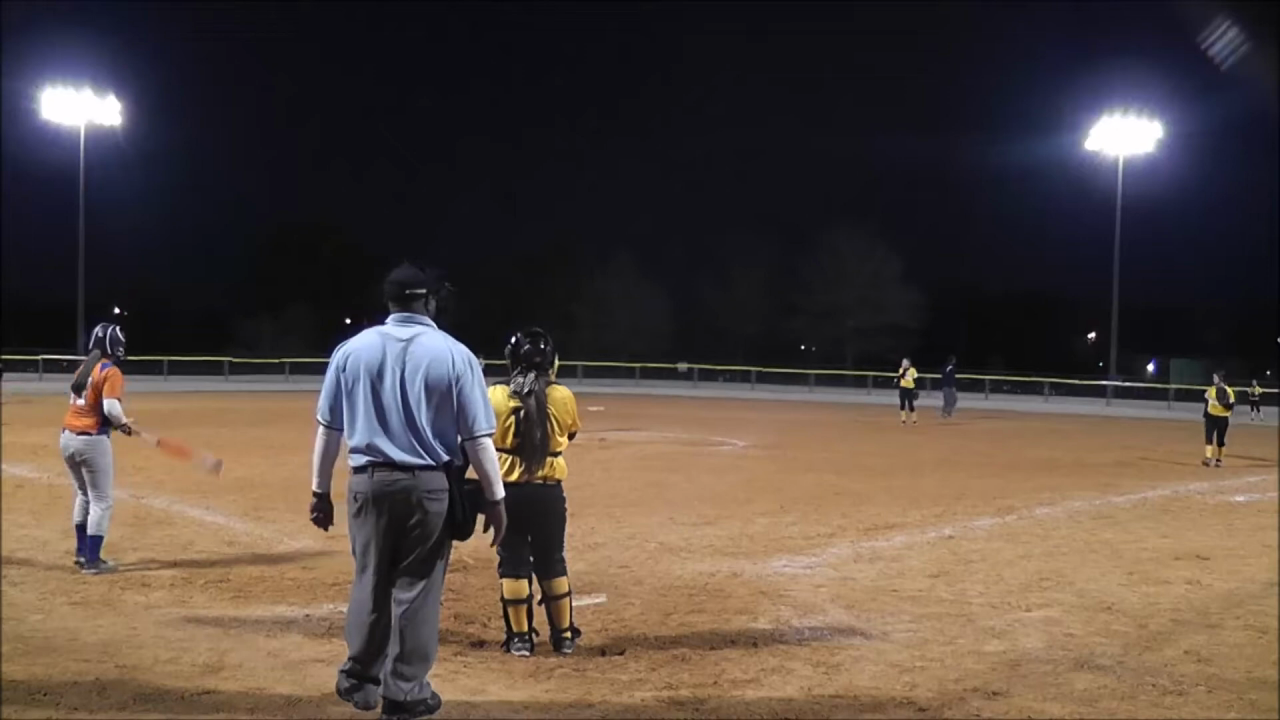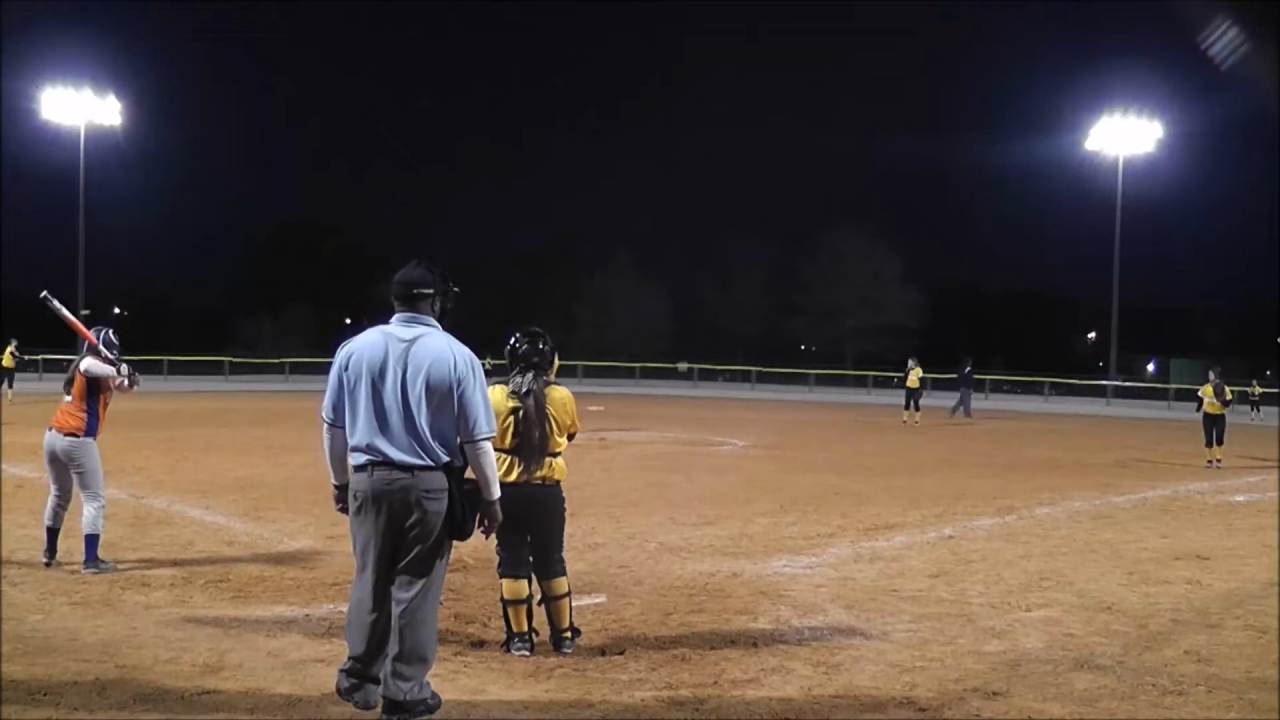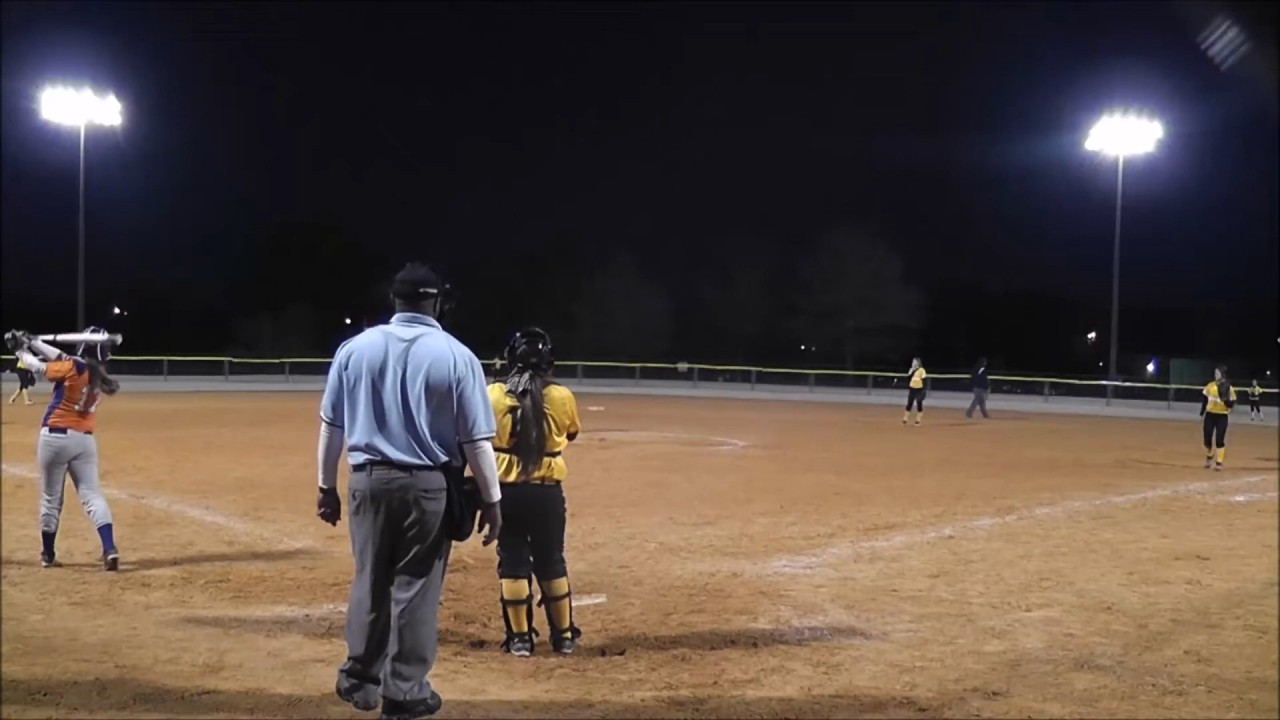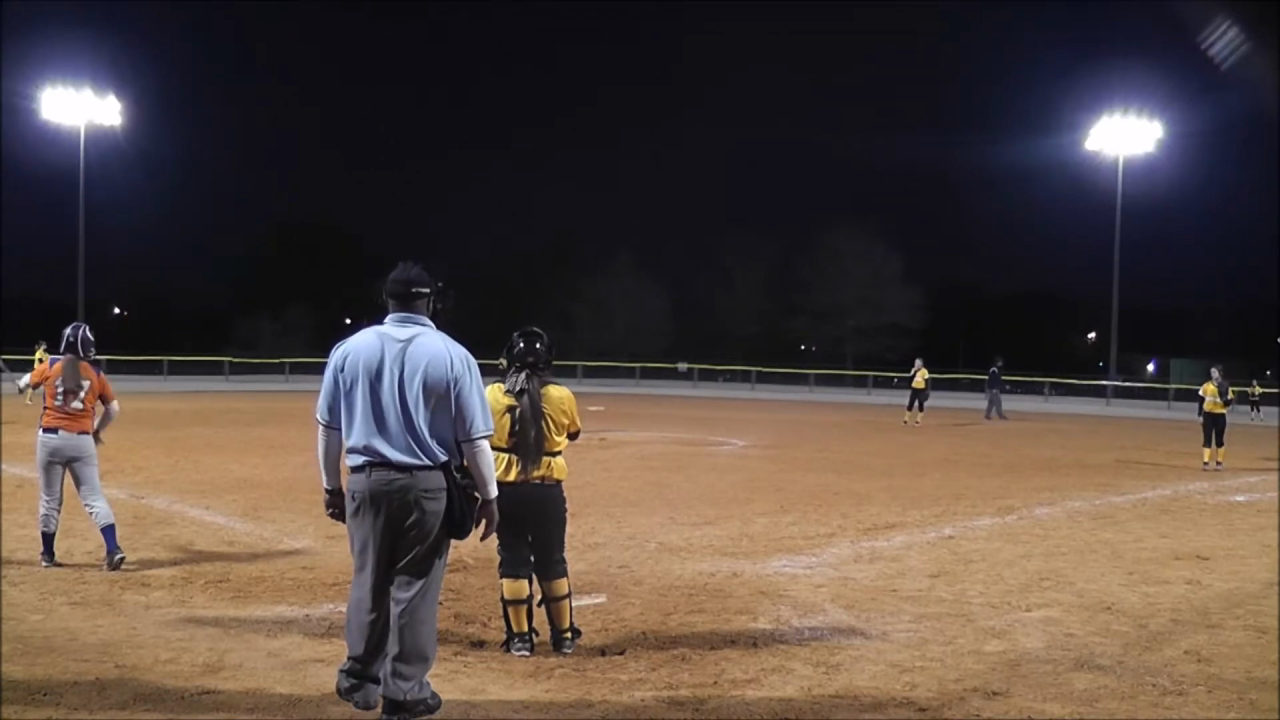
dt=0.5s
person 1, frame 1
left shoulder: (352, 350)
right shoulder: (454, 354)
left elbow: (329, 429)
right elbow: (477, 437)
left wrist: (320, 490)
right wrist: (495, 497)
left hip: (369, 482)
right hip: (429, 485)
left knee: (370, 582)
right knee: (417, 587)
left ankle: (361, 681)
person 1, frame 2
left shoulder: (354, 348)
right shoulder: (457, 356)
left elbow: (333, 427)
right elbow: (477, 439)
left wrist: (341, 482)
right wrist: (491, 497)
left hip: (370, 481)
right hip: (429, 486)
left knee: (370, 582)
right knee: (416, 587)
left ankle: (361, 680)
person 1, frame 3
left shoulder: (355, 348)
right shoulder: (457, 356)
left elbow: (331, 426)
right elbow: (477, 440)
left wrist: (326, 486)
right wrist: (491, 499)
left hip: (369, 480)
right hip: (428, 485)
left knee: (370, 582)
right knee: (415, 587)
left ankle: (360, 680)
person 1, frame 4
left shoulder: (349, 349)
right shoulder: (452, 355)
left elbow: (329, 428)
right elbow: (474, 438)
left wrist: (332, 487)
right wrist: (488, 496)
left hip: (367, 482)
right hip: (427, 485)
left knee: (368, 582)
right knee: (414, 587)
left ankle: (360, 681)
person 2, frame 1
left shoulder: (495, 397)
right shoulder: (563, 397)
left hip: (507, 491)
right hip: (548, 492)
left knee: (513, 562)
right knee: (553, 562)
left ankle: (520, 637)
right ankle: (564, 635)
person 2, frame 2
left shoulder: (494, 396)
right shoulder: (562, 397)
left hip: (506, 490)
right hip: (547, 491)
left knee: (513, 562)
right knee: (551, 562)
left ankle: (520, 637)
right ankle: (564, 635)
person 2, frame 3
left shoulder: (493, 395)
right shoulder: (562, 397)
right elbow: (572, 433)
left hip: (506, 490)
right hip: (547, 491)
left knee: (513, 562)
right knee: (552, 562)
left ankle: (520, 638)
right ankle: (563, 635)
person 2, frame 4
left shoulder: (493, 394)
right shoulder: (562, 396)
right elbow: (574, 433)
left hip: (506, 490)
right hip: (547, 491)
left knee: (513, 561)
right knee: (552, 561)
left ankle: (520, 637)
right ankle: (563, 635)
person 3, frame 1
left shoulder: (84, 368)
right shoulder: (111, 371)
right elbow: (111, 408)
left wrist: (116, 421)
right wrist: (123, 423)
left hip: (68, 438)
right hip: (93, 441)
left knee: (84, 495)
right knee: (100, 501)
left ankle: (82, 551)
right ankle: (93, 560)
person 3, frame 2
left shoulder: (82, 363)
right shoulder: (94, 365)
left elbow: (117, 384)
right elbow: (88, 367)
left wrist: (125, 377)
right wrist: (118, 372)
left hip: (54, 437)
right hip: (79, 442)
left knee: (59, 496)
right knee: (94, 501)
left ankle: (50, 552)
right ankle: (91, 560)
person 3, frame 3
left shoulder: (74, 367)
right shoulder: (100, 375)
left elbow: (39, 367)
left wrist: (20, 349)
right wrist: (31, 342)
left hip: (56, 438)
right hip: (84, 440)
left knee: (51, 499)
right knee: (93, 496)
left ankle: (48, 555)
right ankle: (109, 548)
person 3, frame 4
left shoulder: (51, 366)
right shoulder: (96, 375)
left elbow: (27, 383)
right elbow: (113, 408)
left wrist: (21, 385)
right wrist: (99, 430)
left hip: (50, 438)
right hip: (81, 441)
left knee: (49, 500)
right knee: (94, 497)
left ankle: (47, 555)
right ankle: (113, 549)
